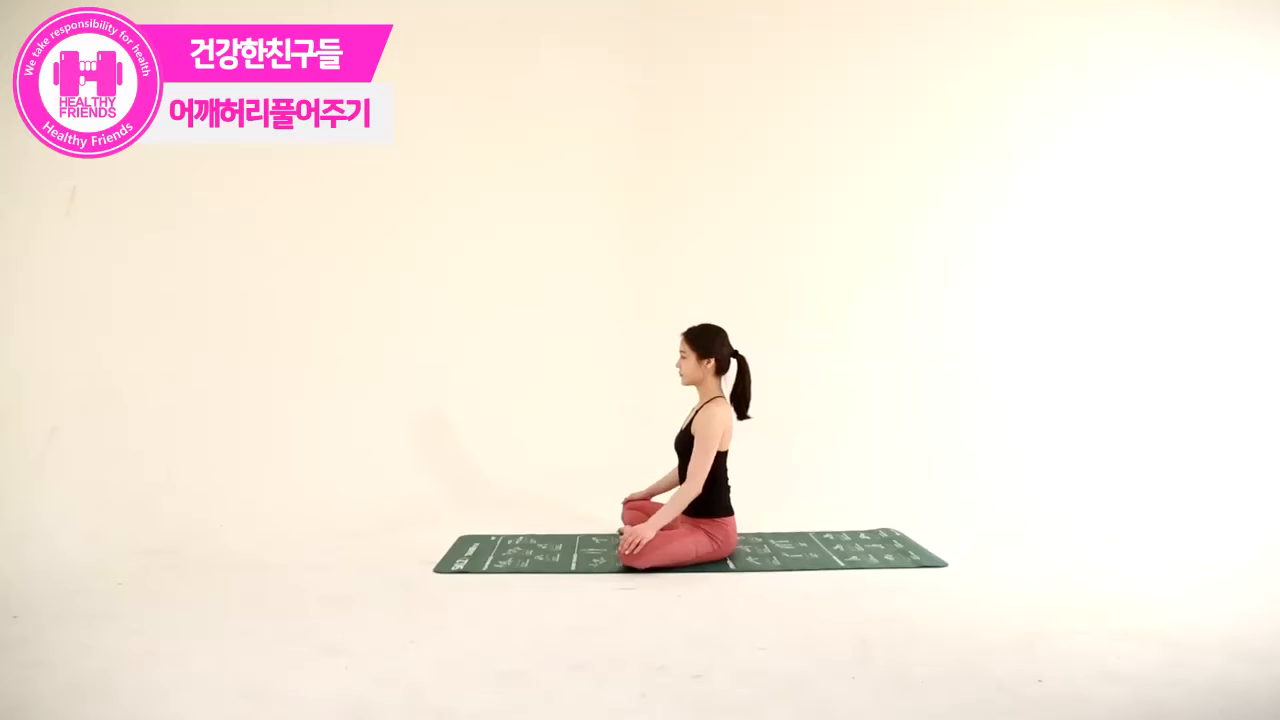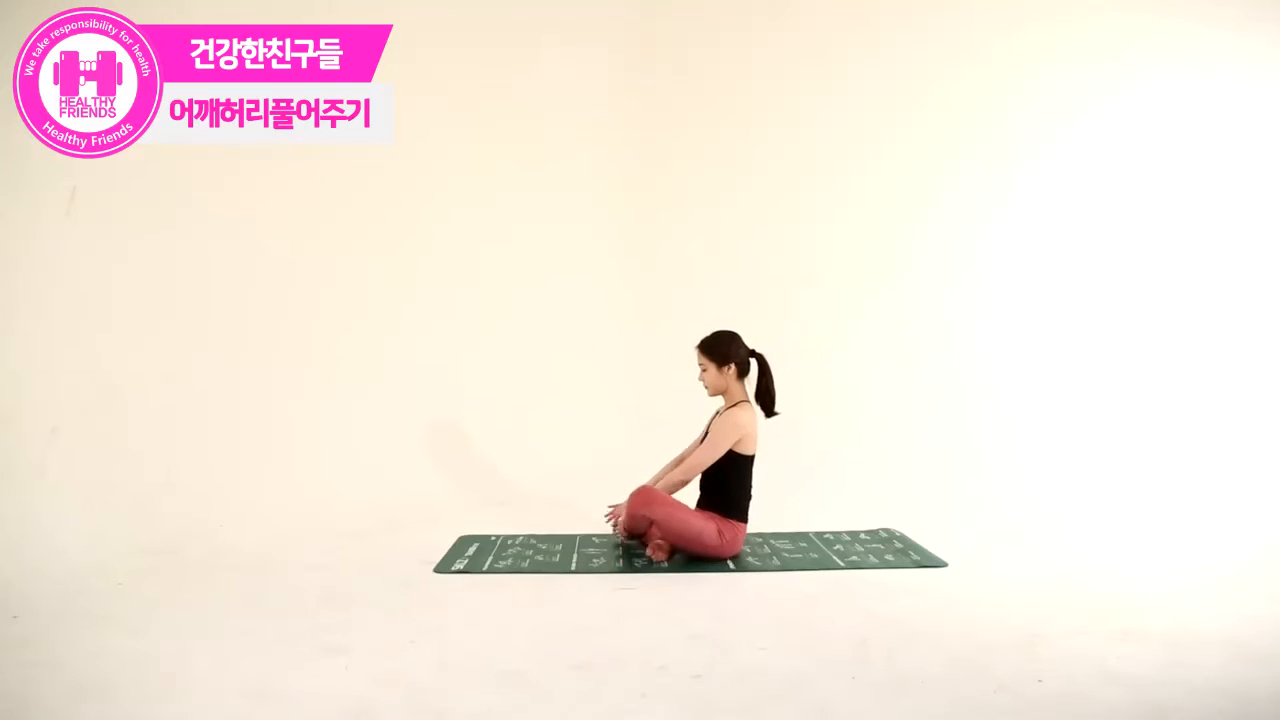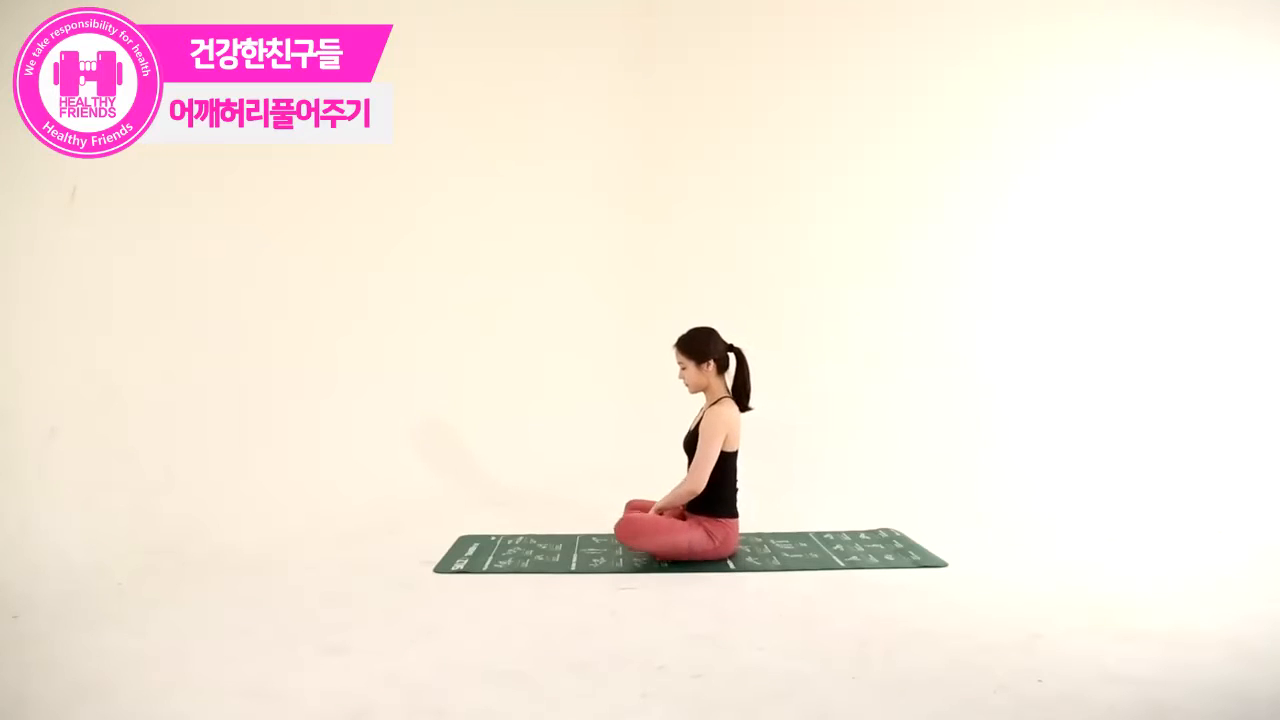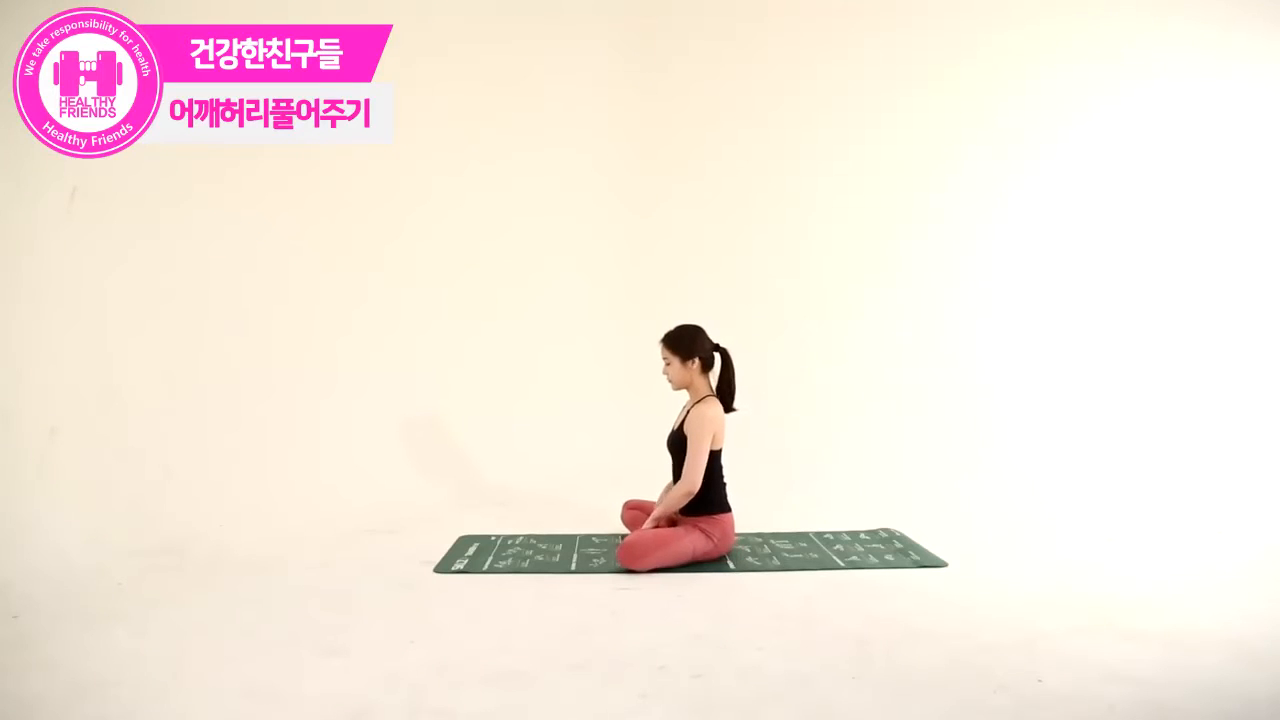
dt=0.7s
person 1, frame 1
left shoulder: (714, 413)
right shoulder: (705, 407)
left elbow: (694, 484)
left wrist: (652, 526)
right wrist: (648, 492)
left hip: (712, 530)
right hip: (694, 520)
left knee: (631, 552)
right knee: (632, 509)
person 1, frame 2
left shoulder: (737, 418)
right shoulder: (726, 412)
left elbow: (685, 474)
right elbow: (683, 458)
left wrist: (634, 503)
right wrist: (632, 504)
left hip: (723, 532)
right hip: (709, 522)
left knee: (643, 499)
right knee: (636, 510)
person 1, frame 3
left shoulder: (719, 414)
right shoulder: (714, 408)
left elbow: (695, 485)
left wrist: (660, 506)
right wrist: (666, 506)
left hip: (715, 531)
right hip: (699, 519)
left knee: (627, 529)
right knee: (633, 509)
person 1, frame 4
left shoulder: (705, 412)
right shoulder: (694, 406)
left elbow: (690, 485)
left wrist: (656, 513)
right wrist: (663, 507)
left hip: (710, 527)
right hip: (692, 517)
left knee: (630, 553)
right knee: (631, 508)
